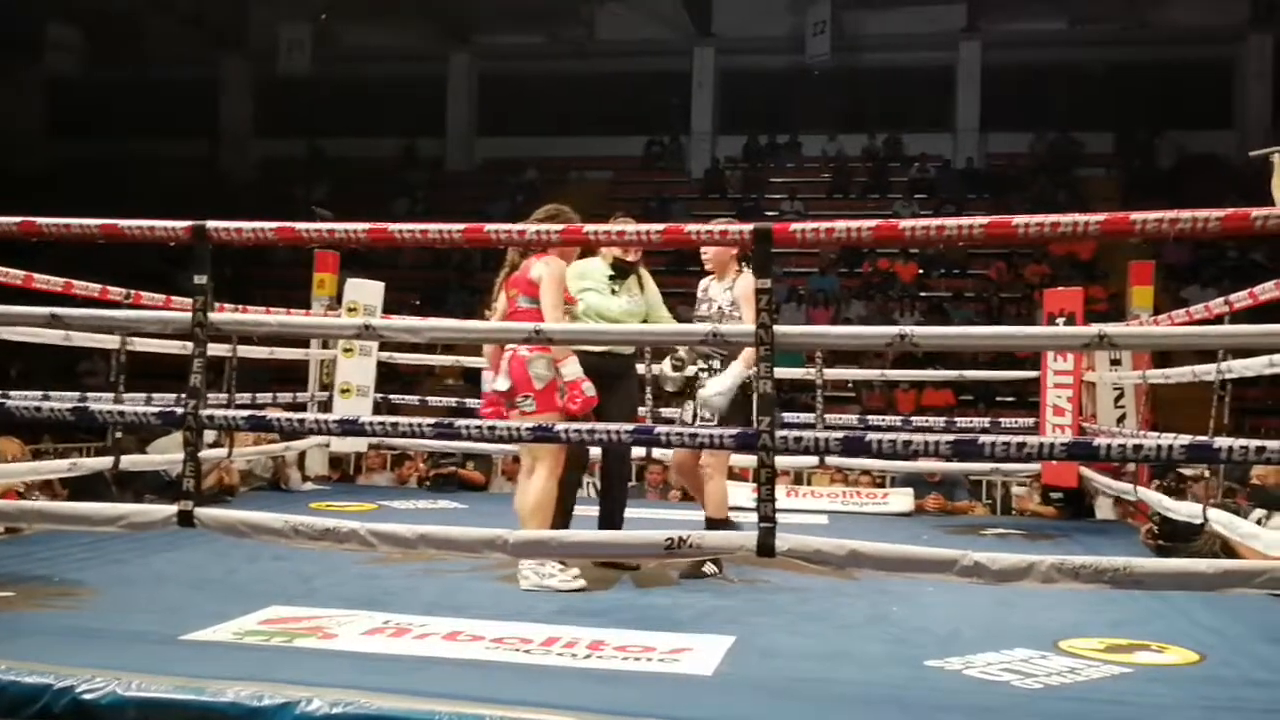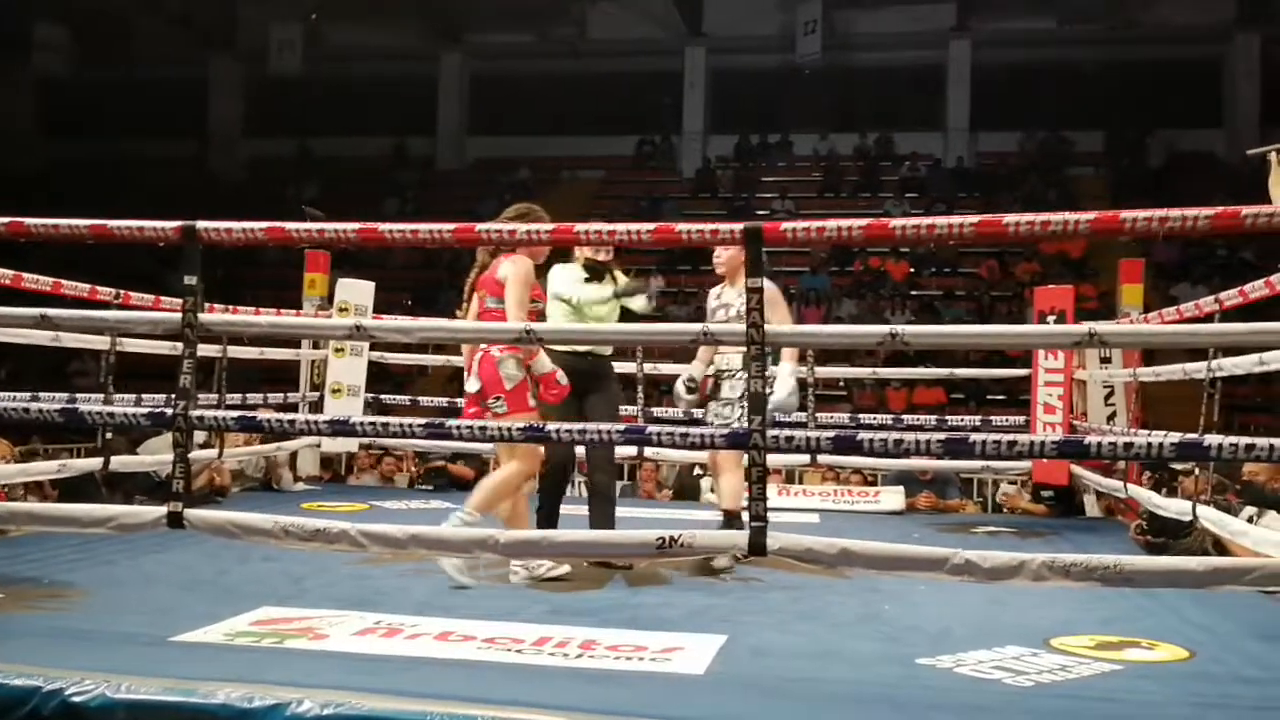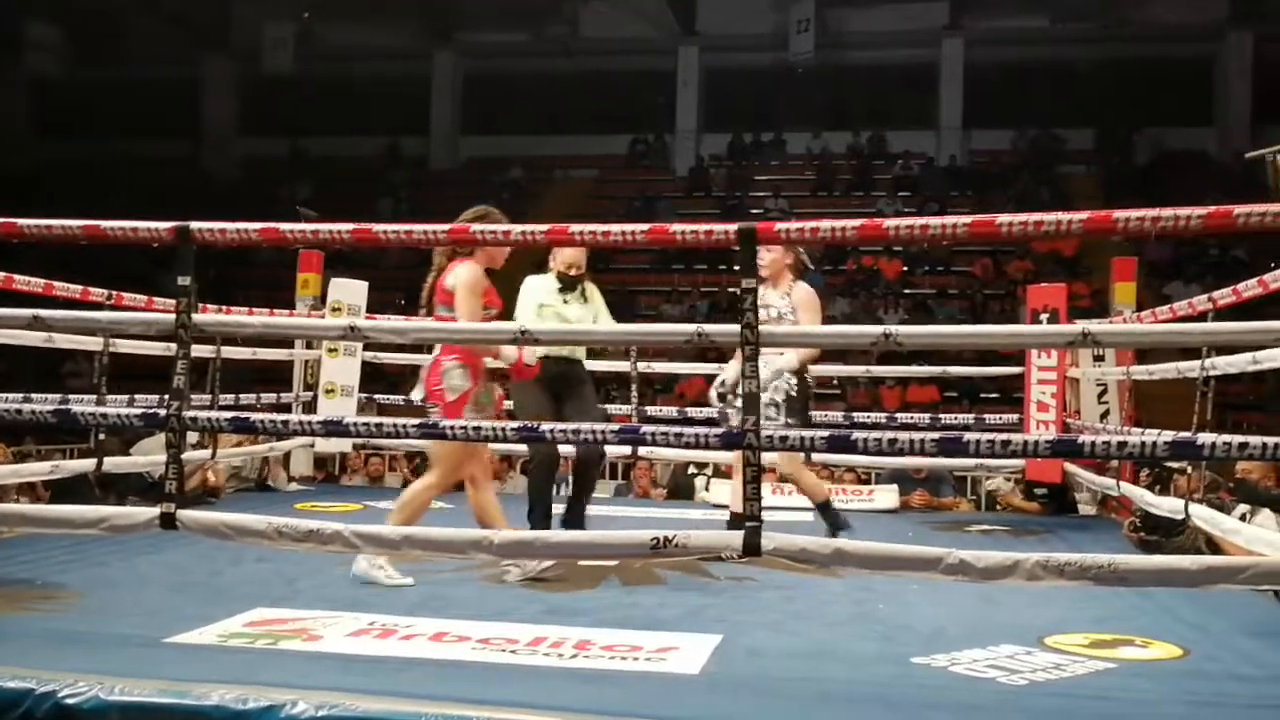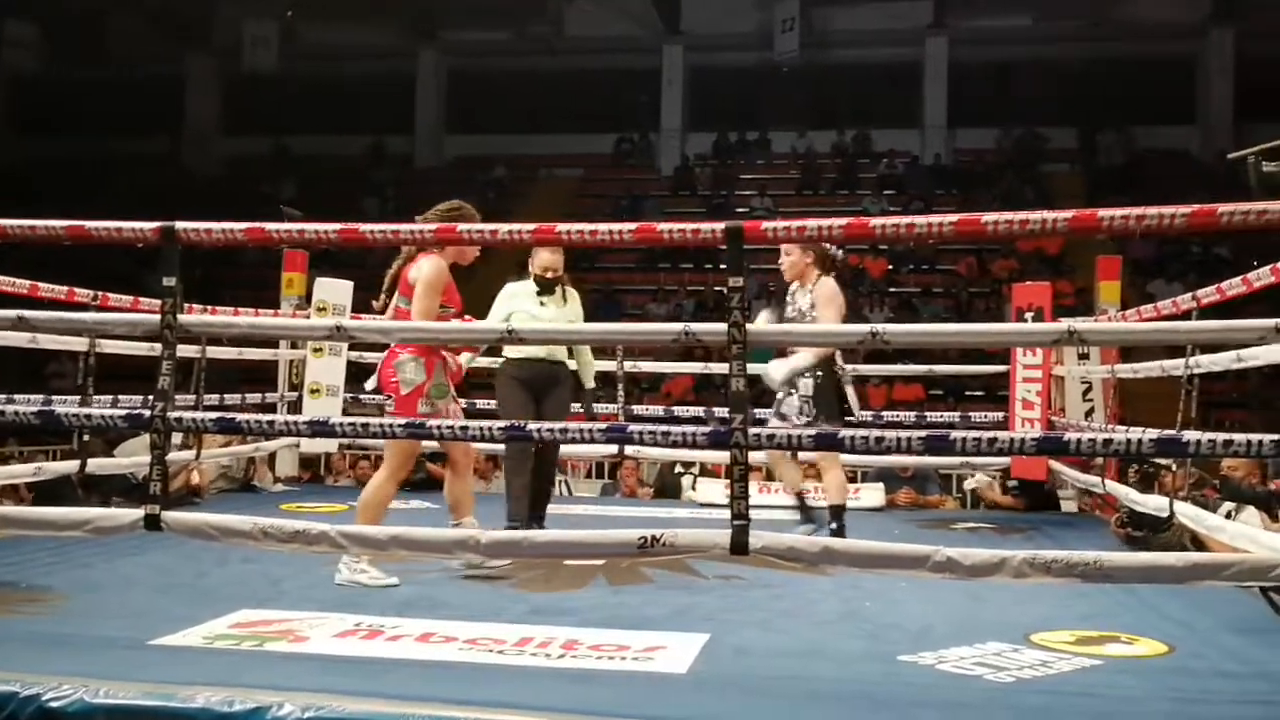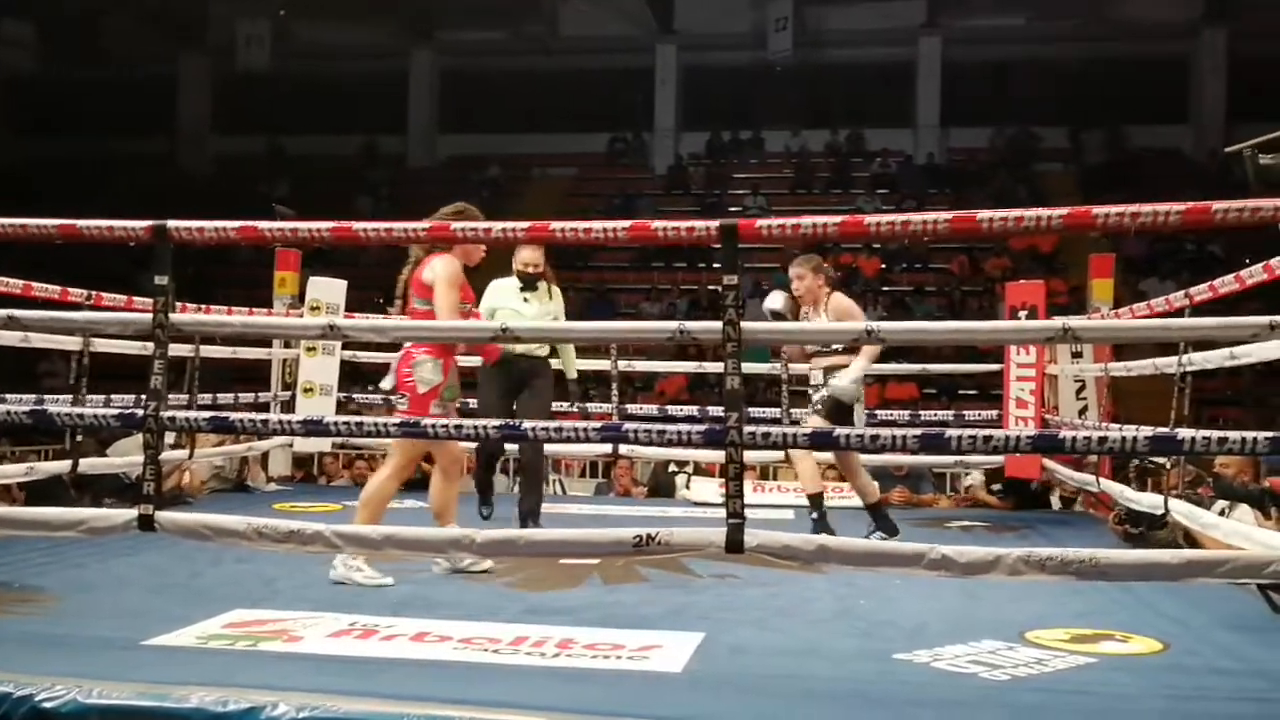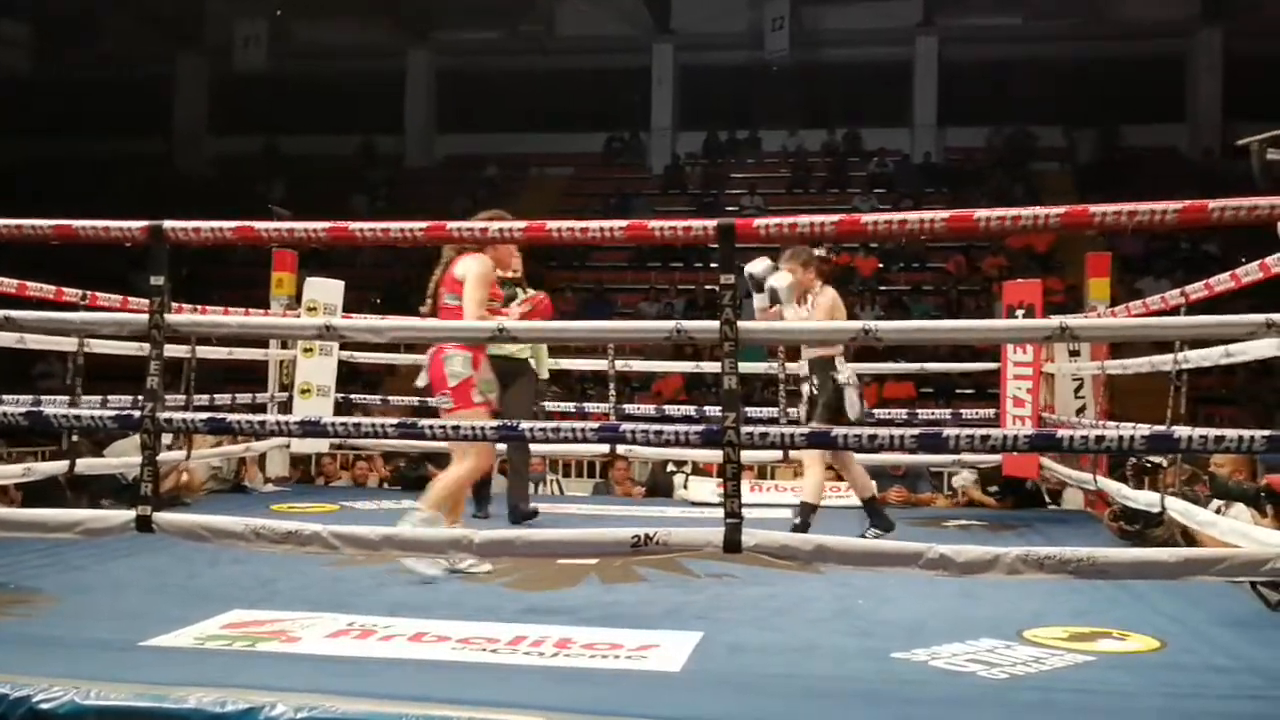
dt=0.3s
person 1, frame 1
left shoulder: (518, 269)
right shoulder: (552, 265)
right elbow: (553, 325)
left wrist: (491, 383)
right wrist: (574, 375)
left hip: (513, 367)
right hip: (536, 367)
left knee: (531, 467)
right knee: (549, 465)
left ankle: (535, 557)
right ankle: (536, 562)
person 1, frame 2
left shoulder: (490, 270)
right shoulder: (520, 264)
right elbow: (517, 325)
left wrist: (473, 387)
right wrist: (546, 368)
left hip: (488, 368)
right hip: (507, 367)
left knee: (512, 464)
right knee: (526, 462)
left ankle: (525, 558)
right ankle: (456, 531)
person 1, frame 3
left shoulder: (458, 271)
right shoulder: (470, 272)
left wrist: (486, 382)
right wrist: (513, 355)
left hip: (464, 378)
right hip: (456, 378)
left knee: (479, 472)
right knee: (442, 475)
left ankle: (517, 557)
right ankle: (374, 556)
person 1, frame 4
left shoulder: (428, 265)
right shoulder: (433, 266)
left elbow: (389, 319)
left hip: (428, 373)
right hip: (412, 371)
left knee: (462, 455)
right knee: (395, 468)
right ankle: (353, 562)
person 1, frame 5
left shoulder: (431, 265)
right shoulder: (447, 265)
right elbow: (449, 327)
right wrist: (481, 341)
left hip: (432, 371)
right hip: (428, 370)
left knee: (450, 461)
right knee: (399, 466)
left ankle: (450, 550)
right ankle: (349, 557)
person 1, frame 6
left shoulder: (466, 267)
right shoulder: (478, 263)
right elbow: (472, 322)
left wrist: (511, 313)
right wrist: (509, 320)
left hip: (461, 366)
right hip: (459, 364)
left knee: (465, 460)
right knee: (477, 458)
right ankle: (417, 526)
person 2, frame 1
left shoulder: (746, 285)
right shoulder: (705, 285)
left elbow: (754, 342)
left wrist: (728, 379)
right wrist: (679, 360)
left hip: (729, 385)
right hip: (703, 380)
left knee: (713, 464)
right knee: (682, 463)
left ankle: (712, 555)
right ankle: (722, 525)
person 2, frame 2
left shoulder: (763, 289)
right shoulder: (715, 294)
left wrist: (786, 377)
right wrist: (694, 373)
left hip: (749, 381)
right hip: (723, 382)
left knee: (728, 458)
right knee: (718, 463)
person 2, frame 3
left shoulder: (802, 293)
right shoulder: (760, 293)
left elbow: (812, 345)
left wrist: (780, 364)
right wrist: (730, 373)
left hip: (787, 384)
right hip: (756, 382)
left knee: (788, 465)
right knee: (741, 460)
left ankle: (834, 522)
right ankle: (733, 534)
person 2, frame 4
left shoulder: (826, 288)
right shoulder: (794, 289)
left wrist: (792, 363)
left hip: (823, 377)
right hip: (797, 378)
left knee: (826, 457)
right knee: (775, 448)
left ankle: (837, 531)
right ankle: (806, 512)
person 2, frame 5
left shoulder: (839, 304)
right shoulder: (804, 309)
left elbow: (873, 341)
right elbow: (795, 354)
left wrist: (854, 372)
right wrist: (780, 322)
left hip: (840, 390)
right hip: (822, 389)
left knee: (798, 446)
right knee: (848, 464)
left ankle: (820, 524)
right ankle: (884, 524)
person 2, frame 6
left shoulder: (826, 296)
right shoulder: (799, 297)
right elbow: (767, 321)
left wrist: (785, 299)
right wrist: (758, 290)
left hip: (831, 380)
right hip: (816, 381)
left knee: (811, 455)
right knee: (840, 457)
left ankle: (800, 529)
right ankle: (879, 519)
person 3, frame 1
left shoulder: (642, 279)
right shoulder: (581, 270)
left elbow: (661, 320)
left hip: (621, 372)
right hip: (581, 366)
left knee: (617, 458)
right knee: (573, 455)
person 3, frame 2
left shoulder: (615, 278)
right shoulder: (560, 273)
left elbow: (640, 304)
right elbow: (579, 296)
left wrist: (649, 292)
right wrist: (621, 288)
left hip: (600, 373)
right hip: (560, 367)
left knee: (602, 459)
right knee: (559, 456)
person 3, frame 3
left shoulder: (589, 291)
right shoulder: (533, 285)
left elbow: (607, 327)
right elbow: (525, 322)
left hip: (574, 375)
right hip: (535, 375)
left knee: (592, 452)
right knee: (544, 454)
left ankle: (575, 516)
right ankle: (539, 532)
person 3, frame 4
left shoulder: (570, 297)
right shoulder: (512, 292)
left elbow: (581, 345)
left wrist: (588, 387)
left hip: (556, 378)
right hip: (516, 375)
left knee: (549, 455)
right knee: (519, 447)
left ankle: (535, 520)
right ankle: (517, 523)
person 3, frame 5
left shoulder: (553, 293)
right shoulder: (497, 288)
left wrist: (572, 376)
left hip: (537, 370)
right hip: (500, 368)
left knee: (532, 443)
right knee: (491, 440)
left ankle: (530, 515)
right ankle: (484, 496)
person 3, frame 6
left shoulder: (530, 297)
left elbow: (538, 340)
left wrist: (543, 376)
right wrist: (501, 306)
left hip: (519, 371)
left knee: (518, 437)
left ankle: (519, 504)
right ankle: (481, 501)
